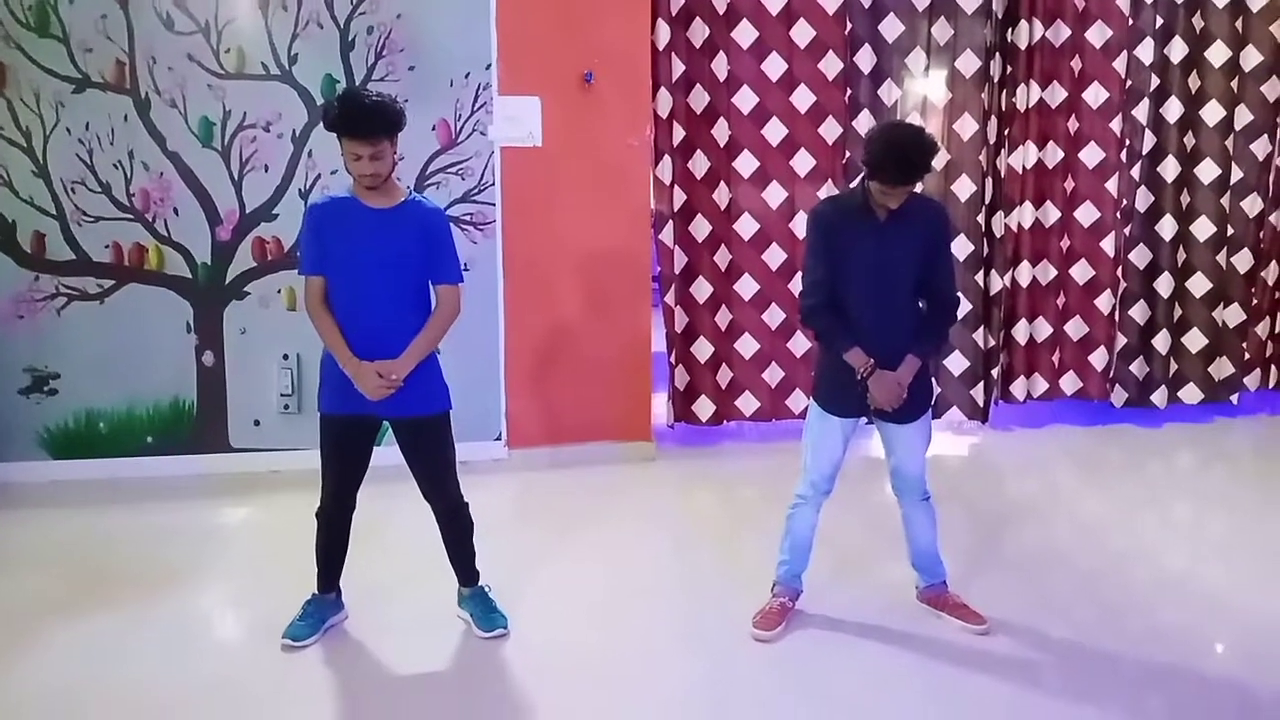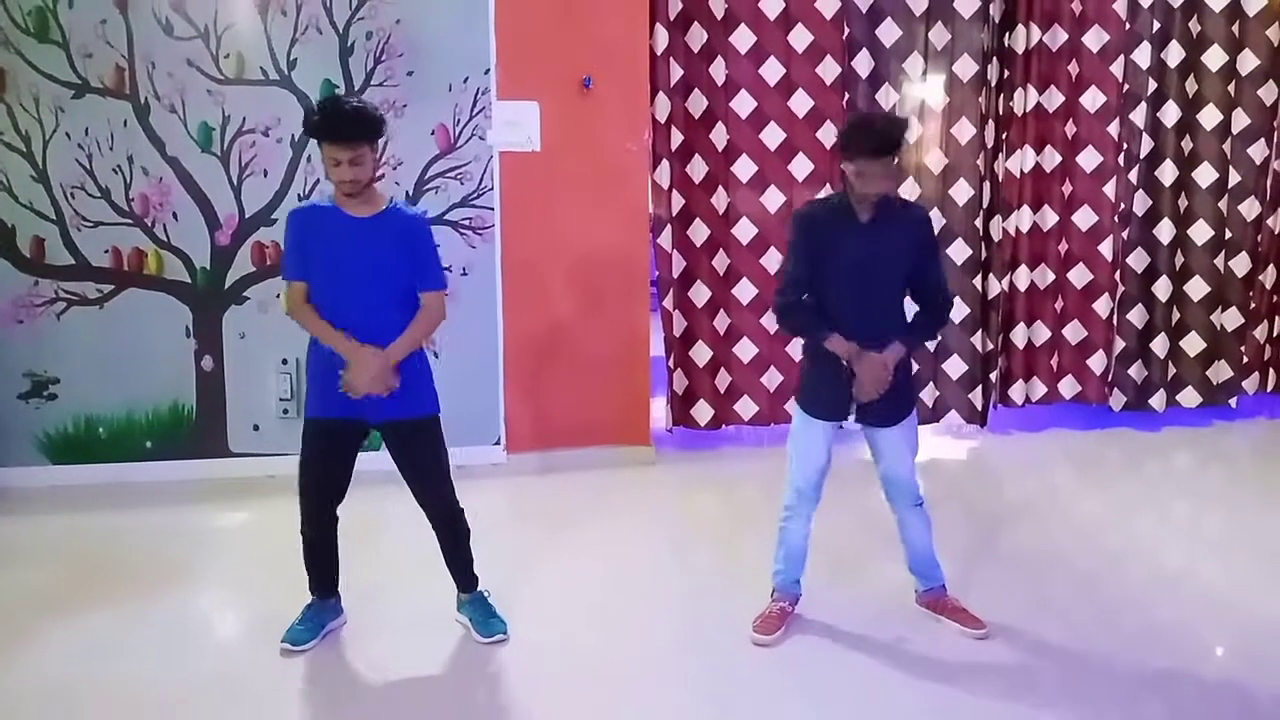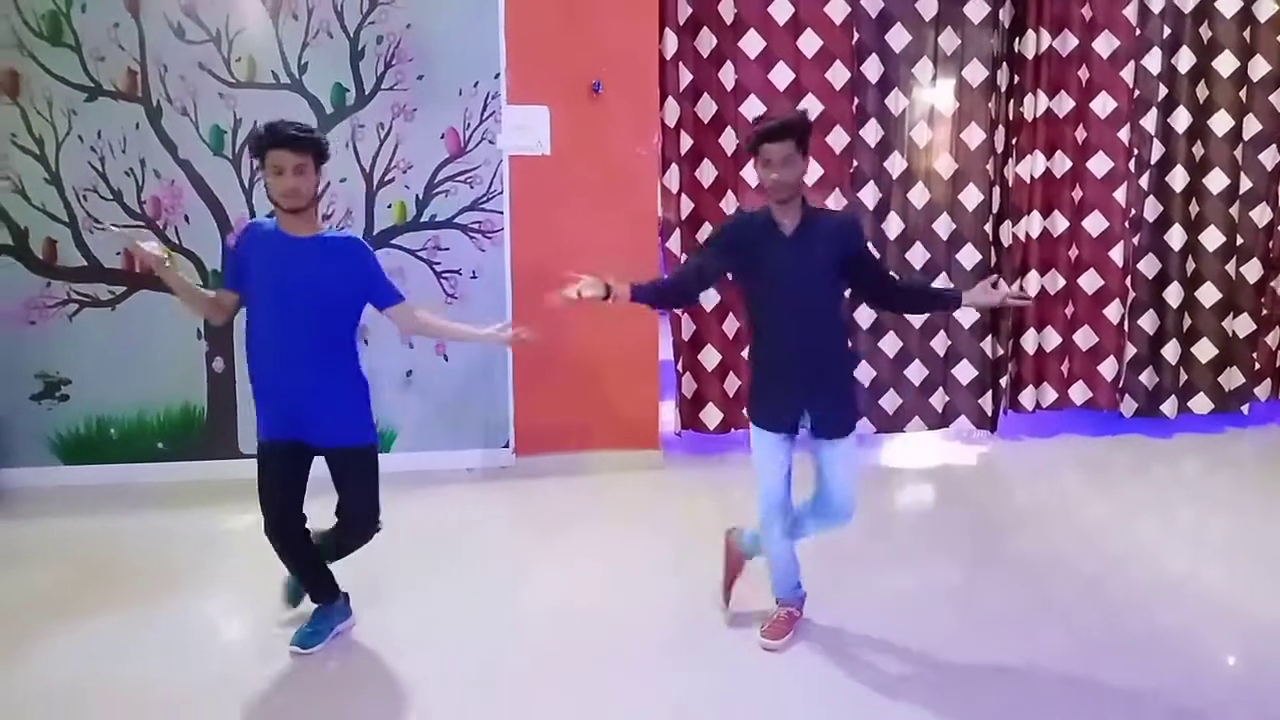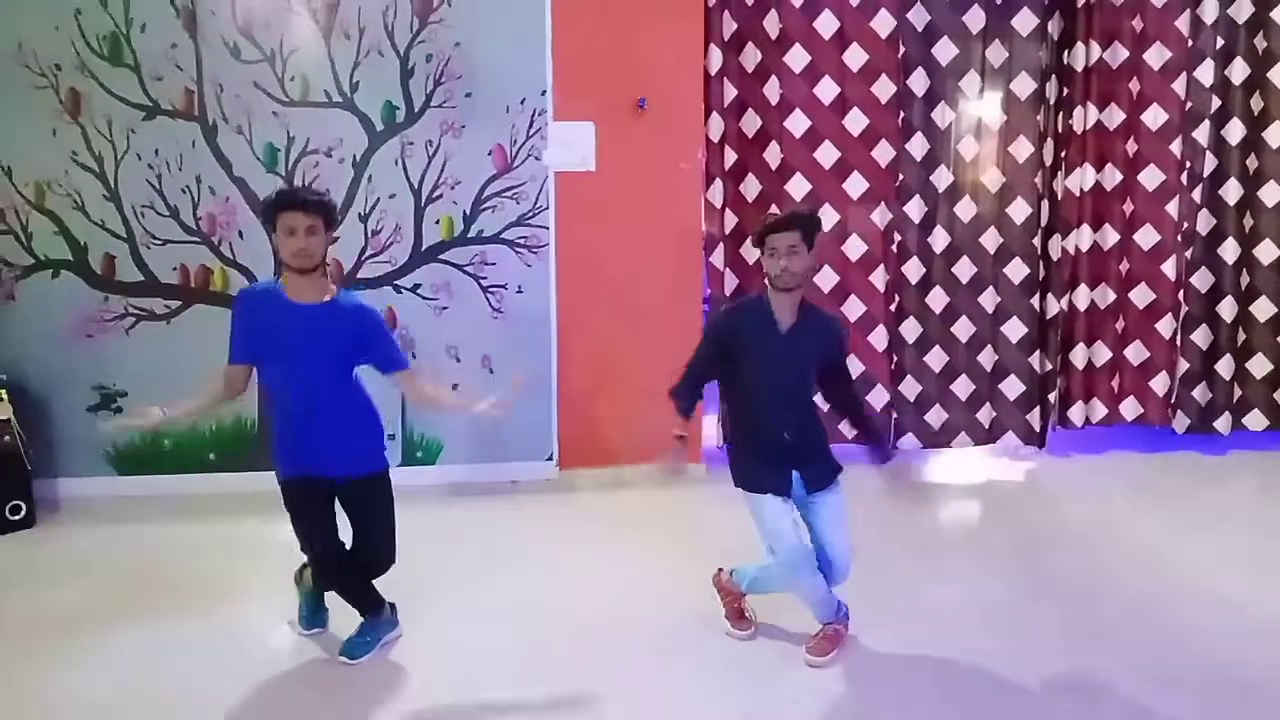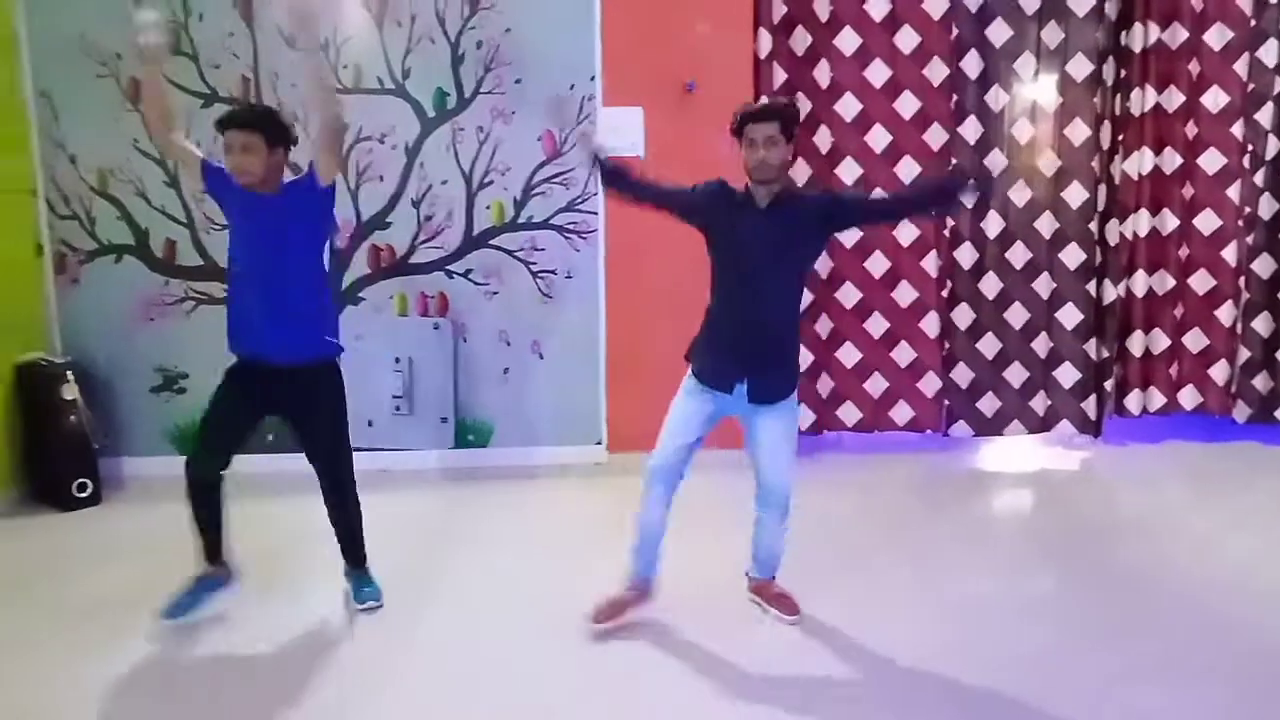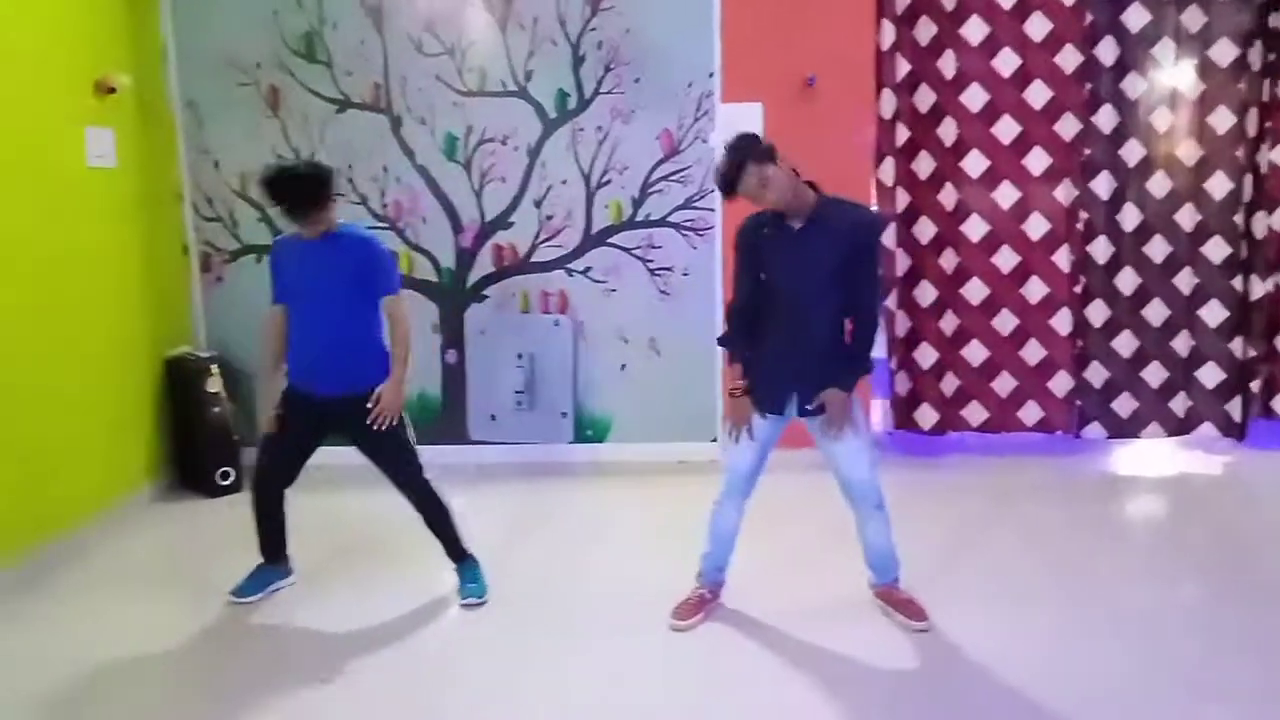
dt=0.4s
person 1, frame 1
left shoulder: (429, 219)
right shoulder: (322, 217)
left elbow: (449, 304)
right elbow: (315, 301)
left wrist: (400, 368)
right wrist: (355, 369)
left hip: (418, 388)
right hip: (344, 388)
left knee: (446, 497)
right knee: (335, 500)
left ankle: (472, 591)
right ankle: (326, 598)
person 1, frame 2
left shoulder: (410, 226)
right shoulder: (304, 222)
left elbow: (434, 310)
right elbow: (297, 304)
left wrist: (383, 362)
right wrist: (354, 353)
left hip: (405, 393)
right hip: (331, 395)
left knee: (439, 500)
right knee: (316, 505)
left ankle: (470, 596)
right ankle: (324, 602)
person 1, frame 3
left shoulder: (351, 251)
right shoulder: (253, 242)
left elbow: (407, 318)
right elbow: (217, 310)
left wrist: (485, 335)
right wrist: (164, 268)
left hip: (346, 416)
right hip: (280, 420)
left knee: (360, 523)
right knee: (280, 523)
left ankle: (314, 557)
right ankle: (330, 602)
person 1, frame 4
left shoulder: (358, 315)
right shoulder: (253, 305)
left elbow: (411, 385)
right elbow: (233, 382)
left wrist: (471, 407)
right wrist: (169, 414)
left hip: (361, 457)
right hip: (298, 461)
left knee: (378, 555)
right knee: (326, 552)
left ankle: (315, 579)
right ankle: (379, 615)
person 1, frame 5
left shoulder: (312, 197)
right shoulder: (231, 193)
left elbow: (331, 131)
right elbow: (164, 135)
left wrist: (313, 50)
right wrist: (153, 61)
left hip: (312, 364)
right hip: (253, 364)
left knee: (334, 472)
right knee: (202, 464)
left ankle: (357, 570)
right ankle: (214, 570)
person 1, frame 6
left shoulder: (365, 247)
right shoulder: (283, 252)
left elbow: (398, 316)
right elbow: (278, 322)
left wrist: (397, 382)
right wrist: (269, 390)
left hip: (366, 393)
right hip: (306, 394)
left knee: (413, 482)
right knee: (266, 478)
left ankle: (464, 563)
right ankle: (275, 563)
person 2, frame 1
left shoulder: (931, 220)
right shoulder: (829, 217)
left elbow: (943, 308)
right elbow: (816, 309)
left wrist: (904, 372)
right wrist: (868, 371)
left hip: (907, 379)
right hip: (841, 378)
left knee: (914, 489)
right knee: (812, 490)
left ankle: (934, 587)
right ankle: (785, 591)
person 2, frame 2
left shoulder: (914, 223)
right shoulder: (812, 220)
left elbow: (936, 306)
right elbow: (788, 307)
left wrist: (889, 357)
right wrist: (851, 355)
left hip: (890, 380)
right hip: (823, 381)
left knee: (905, 494)
right knee: (800, 497)
left ankle: (932, 591)
right ankle: (784, 597)
person 2, frame 3
left shoulder: (841, 230)
right shoulder: (740, 233)
left elbow: (886, 293)
right elbow: (682, 286)
left wrist: (964, 297)
right wrist: (612, 290)
left hip: (832, 391)
right hip: (772, 394)
left knee: (836, 507)
right knee: (774, 508)
left ankle: (744, 543)
right ankle: (788, 601)
person 2, frame 4
left shoulder: (825, 329)
right shoulder: (733, 321)
left elbow: (846, 398)
right elbow: (693, 383)
left wrist: (884, 454)
right wrist: (682, 436)
left hip: (813, 460)
right hip: (757, 465)
left knee: (837, 566)
right knee: (798, 559)
left ankle: (735, 582)
right ankle: (832, 618)
person 2, frame 5
left shoulder: (814, 210)
right shoulder: (720, 201)
left elbow: (892, 207)
right elbow: (645, 191)
left wrist: (959, 183)
right wrist: (593, 160)
left hip: (773, 377)
right hip: (713, 367)
left knee: (776, 491)
right knee: (661, 471)
left ankle: (764, 578)
right ankle: (639, 583)
person 2, frame 6
left shoulder: (855, 225)
right shoulder: (754, 234)
left elbow: (865, 312)
right elbow: (742, 311)
left wrist: (846, 384)
right wrist: (737, 385)
left hip: (829, 384)
right hip: (767, 382)
left knee: (865, 491)
right knee: (734, 486)
left ankle: (887, 584)
right ankle: (708, 584)
